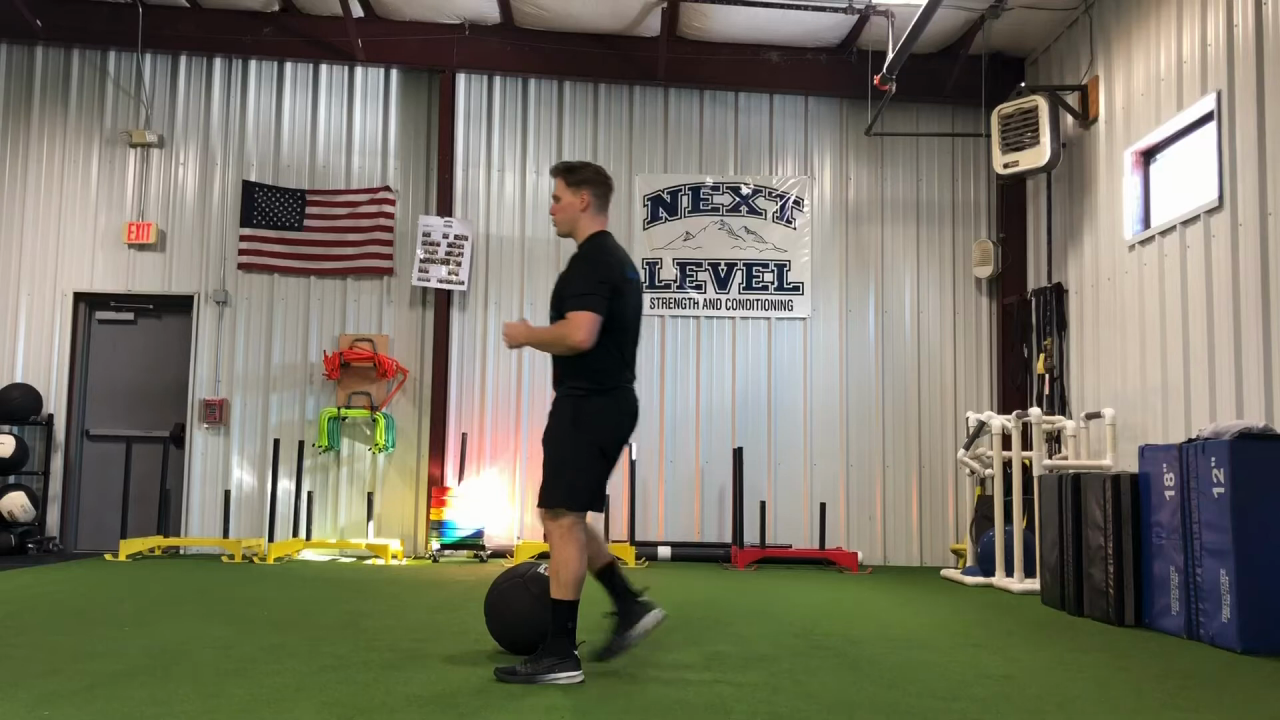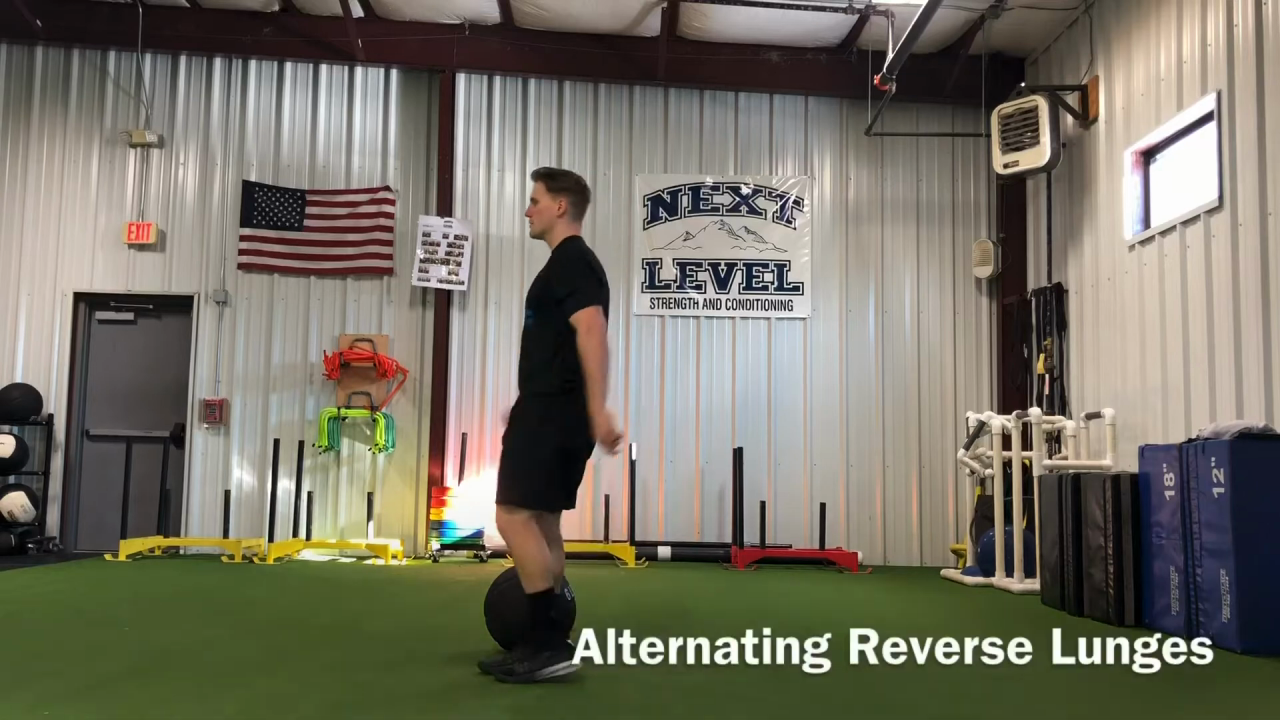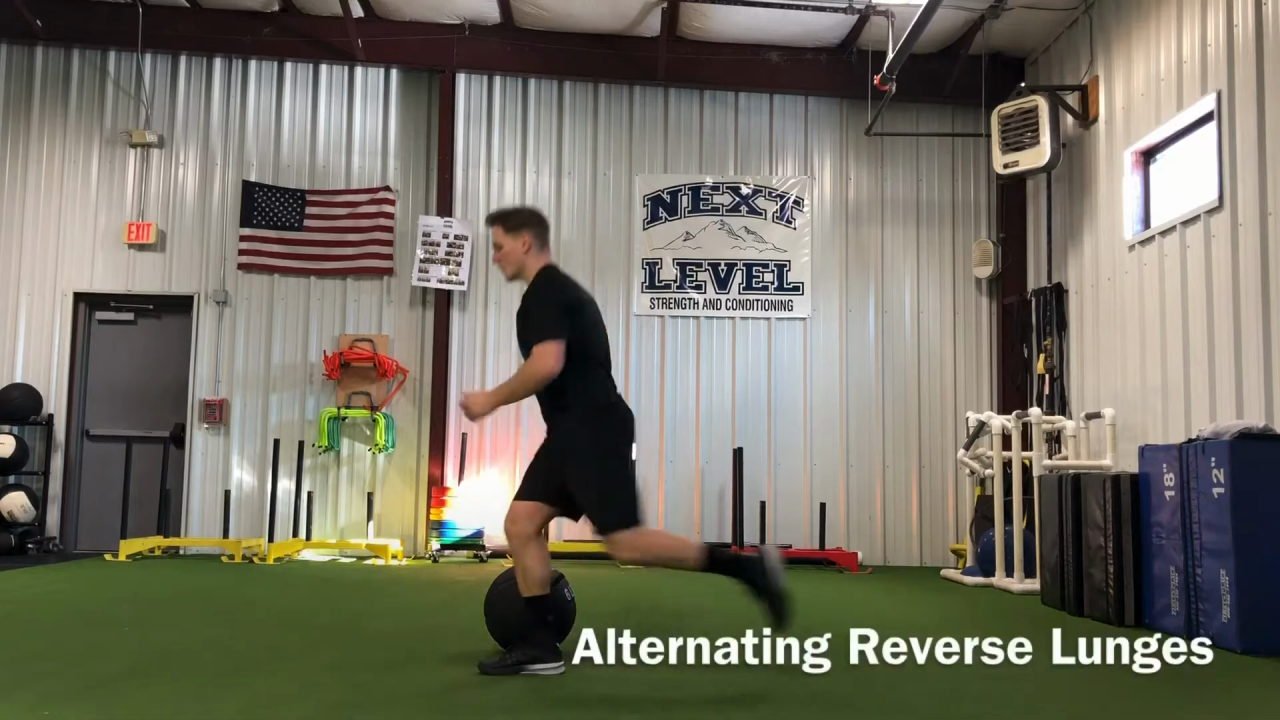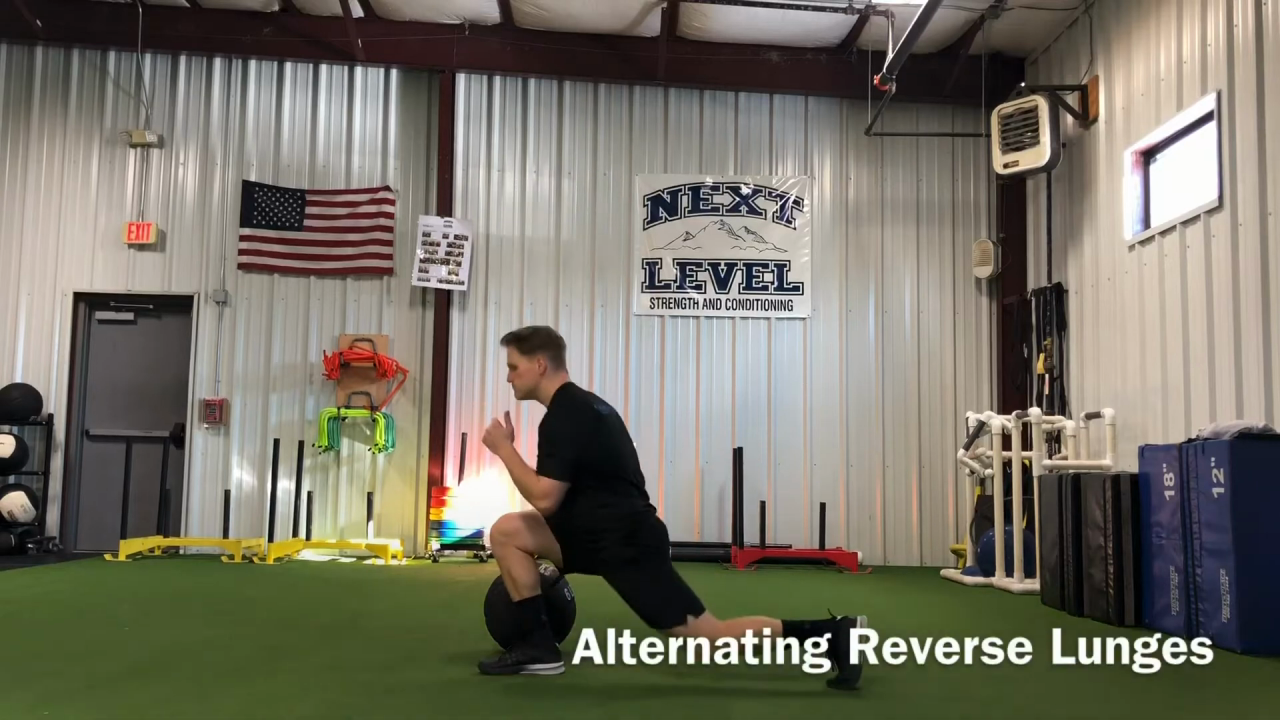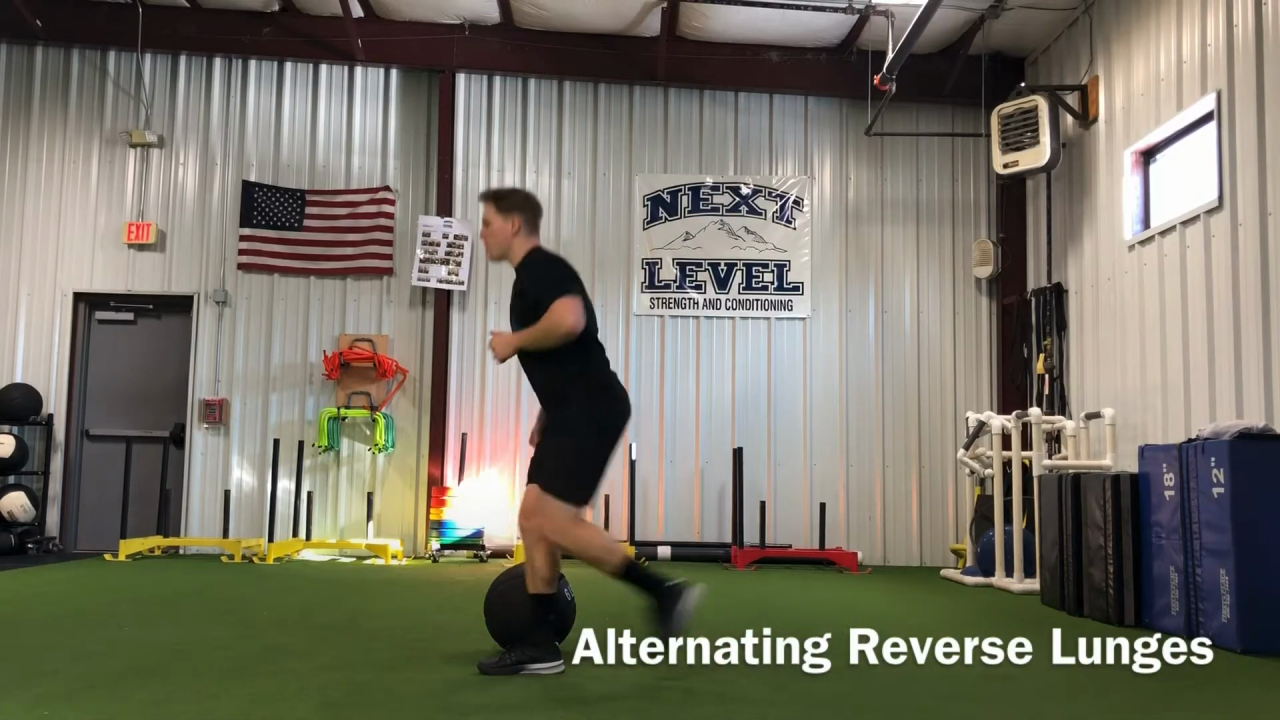
dt=0.4s
person 1, frame 1
left shoulder: (591, 260)
right shoulder: (618, 260)
left elbow: (578, 335)
left wrist: (525, 334)
left hip: (586, 407)
right hip: (607, 405)
left knee: (561, 523)
right knee: (565, 518)
left ankle: (559, 654)
right ankle: (630, 605)
person 1, frame 2
left shoulder: (569, 261)
right shoulder: (574, 264)
left elbow: (592, 332)
left wrist: (599, 408)
left hip: (551, 413)
right hip: (554, 412)
left knee: (515, 519)
right knee: (540, 525)
left ankle: (550, 642)
right ankle: (542, 641)
person 1, frame 3
left shoulder: (543, 294)
right shoulder: (558, 290)
left elbow: (546, 364)
left wrist: (490, 400)
left hip: (593, 430)
right hip: (575, 431)
left knee: (627, 542)
right knee: (520, 524)
left ankle: (751, 570)
right ankle: (537, 644)
person 1, frame 4
left shoulder: (564, 418)
right shoulder: (584, 406)
left elbow: (544, 497)
right elbow: (624, 474)
left wrist: (503, 449)
left hip: (626, 542)
right hip: (604, 531)
left knee: (705, 634)
right knee: (505, 534)
left ankle: (832, 634)
right ankle: (538, 646)
person 1, frame 5
left shoulder: (544, 268)
right shoulder: (535, 274)
left elbow: (571, 320)
left wrist: (513, 342)
right wrist: (545, 415)
left hip: (590, 408)
right hip: (569, 410)
left knee: (555, 523)
right knee: (532, 520)
left ankle: (663, 593)
right ankle: (542, 644)
